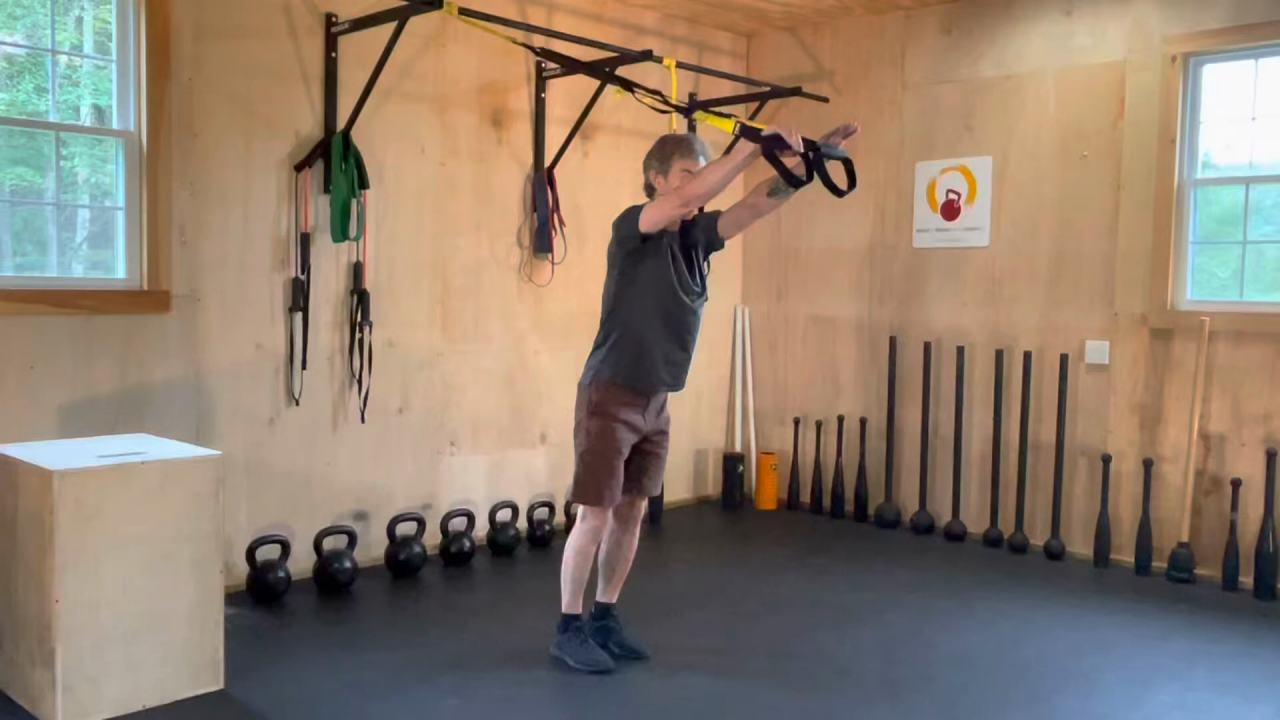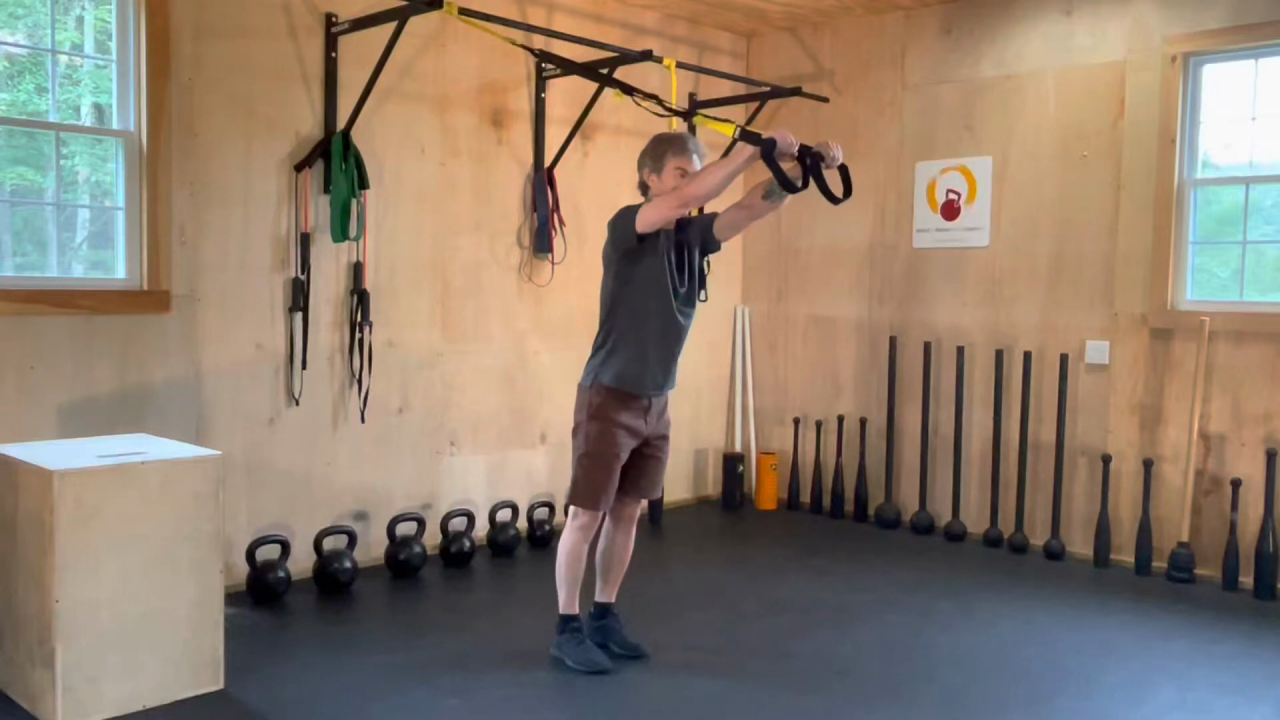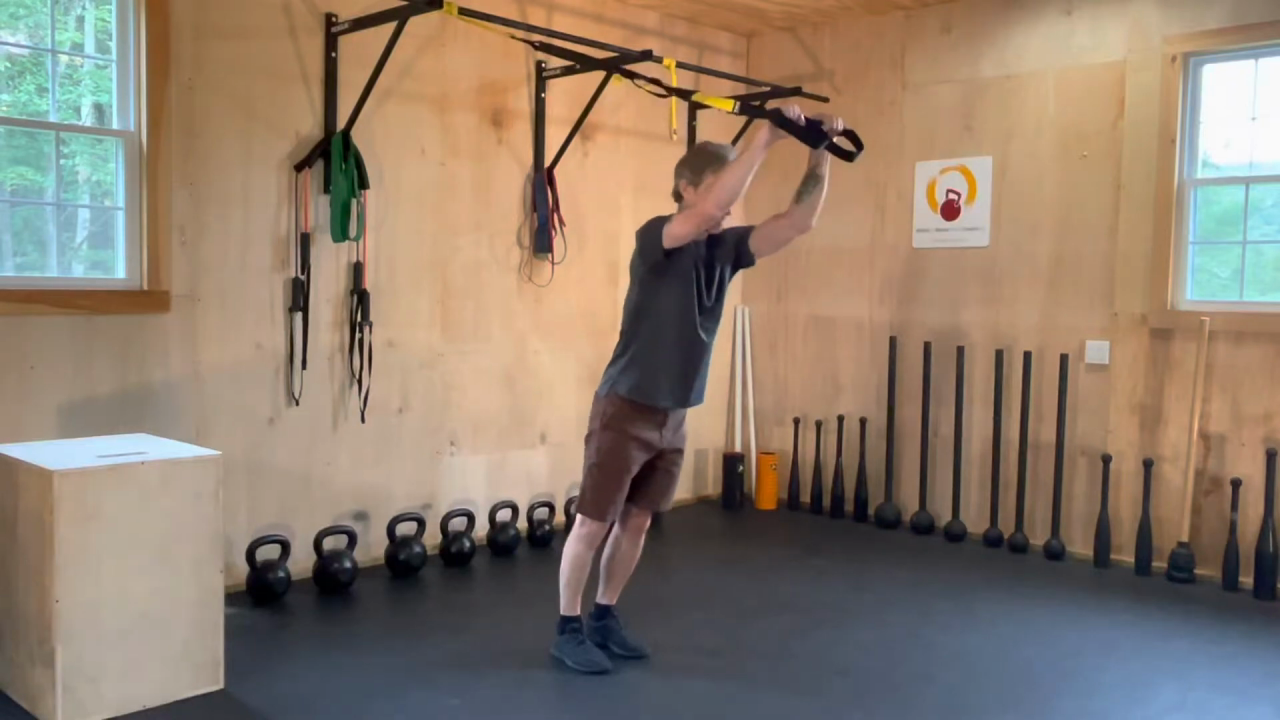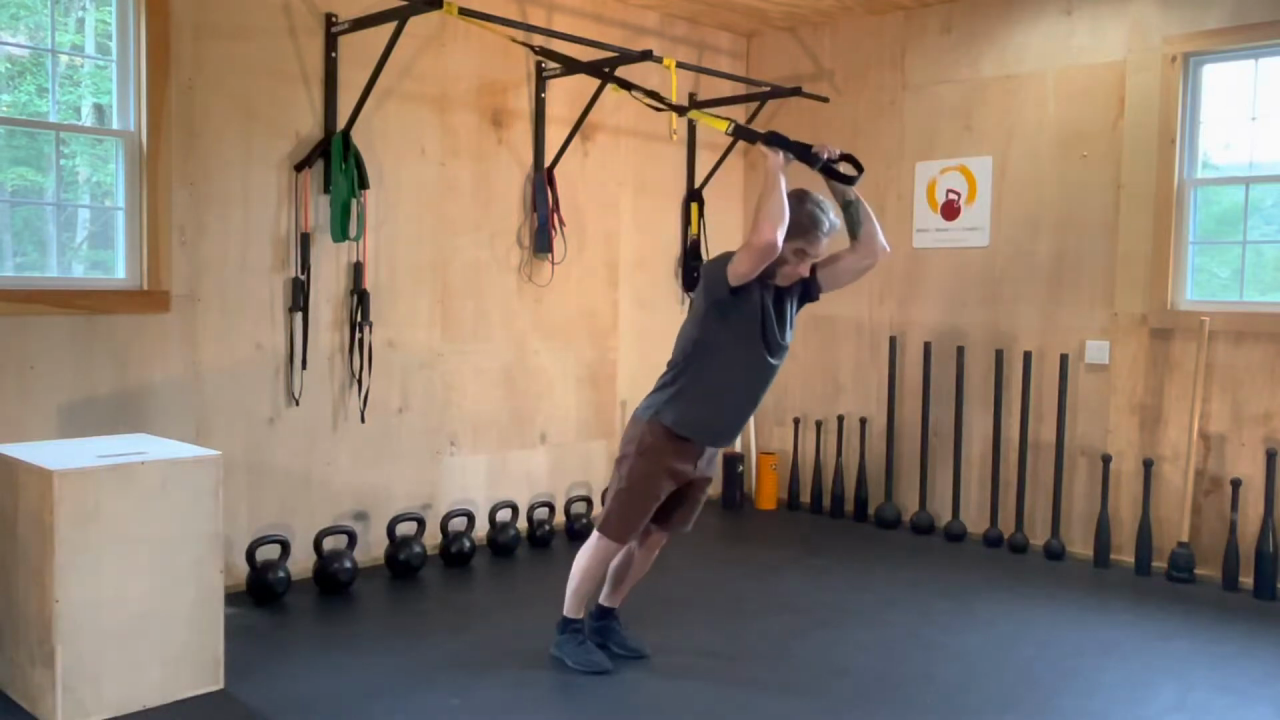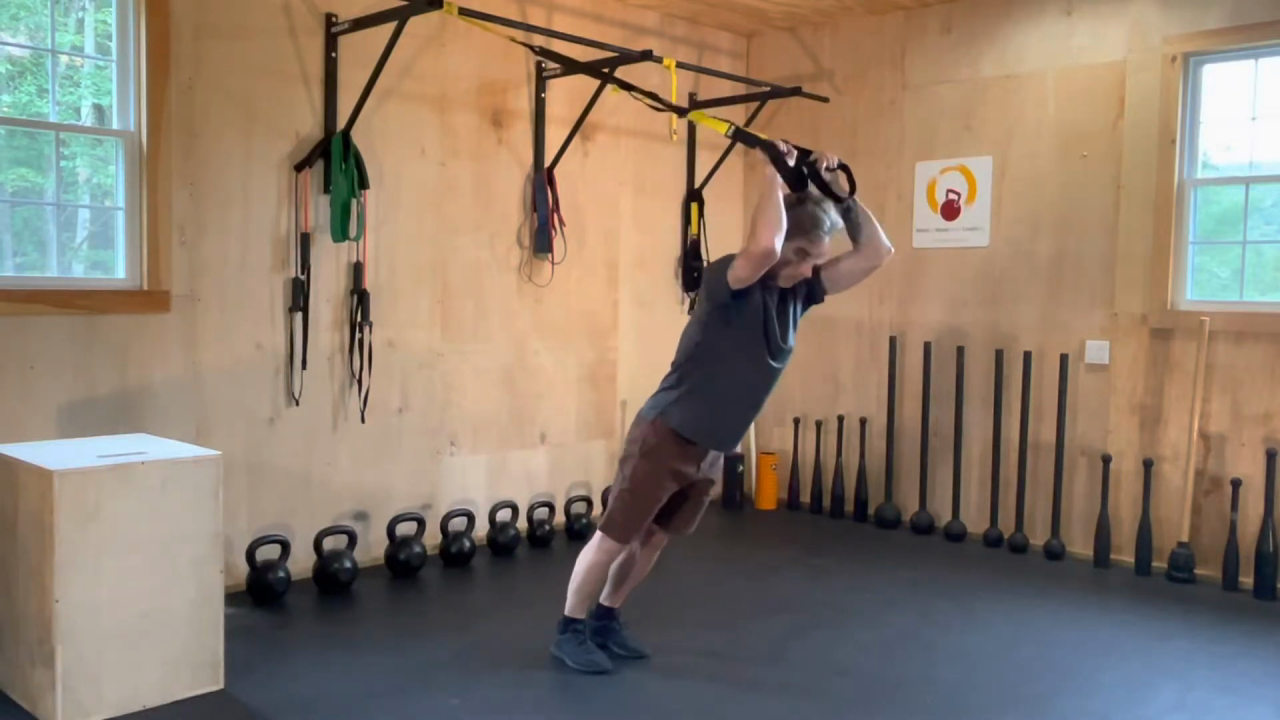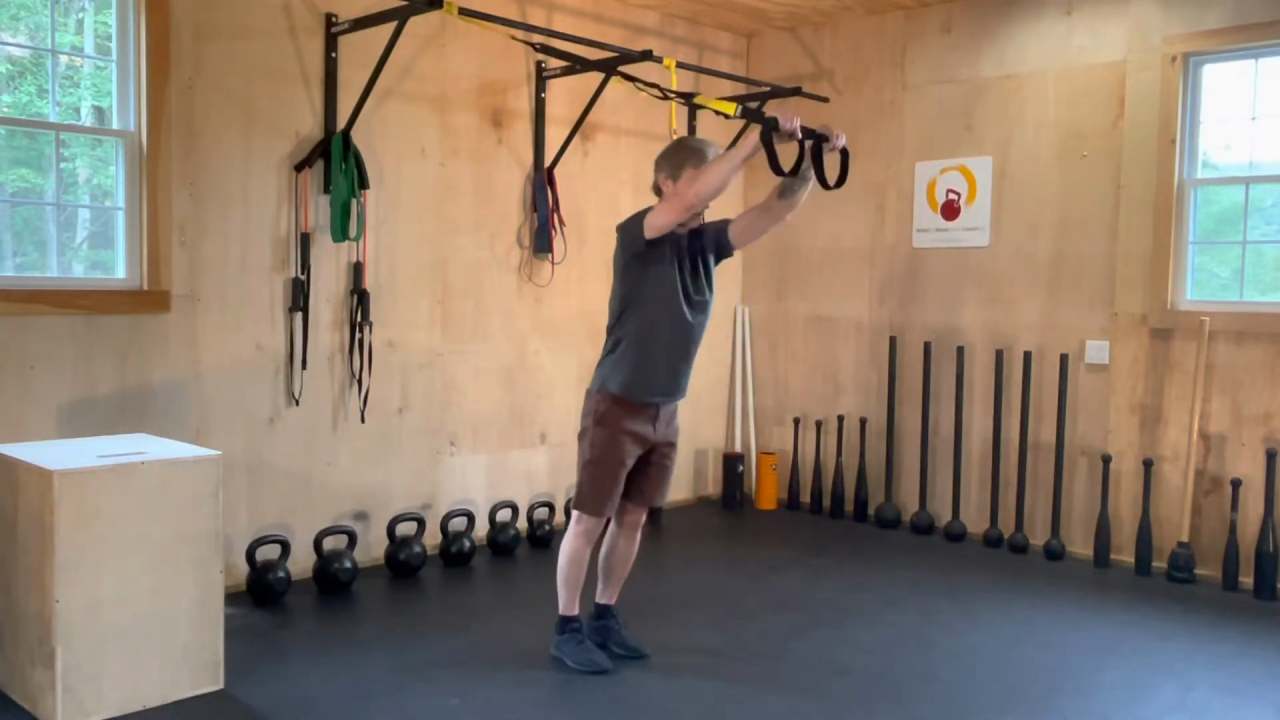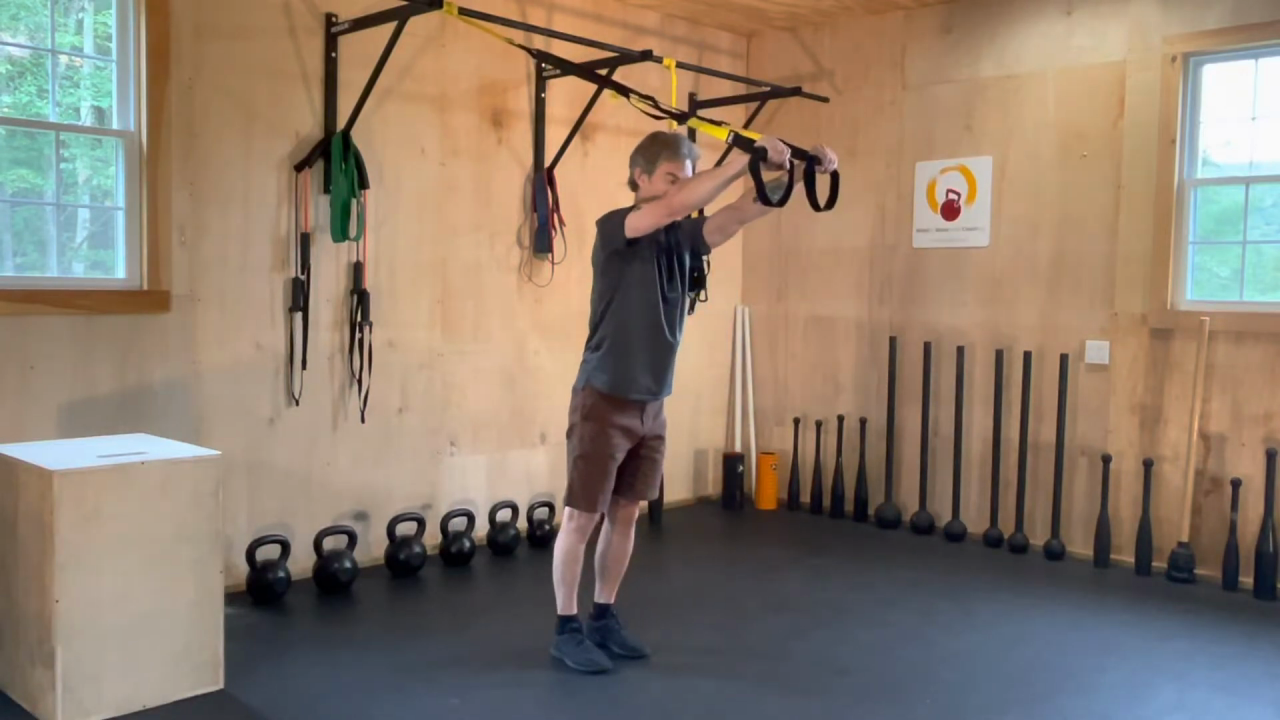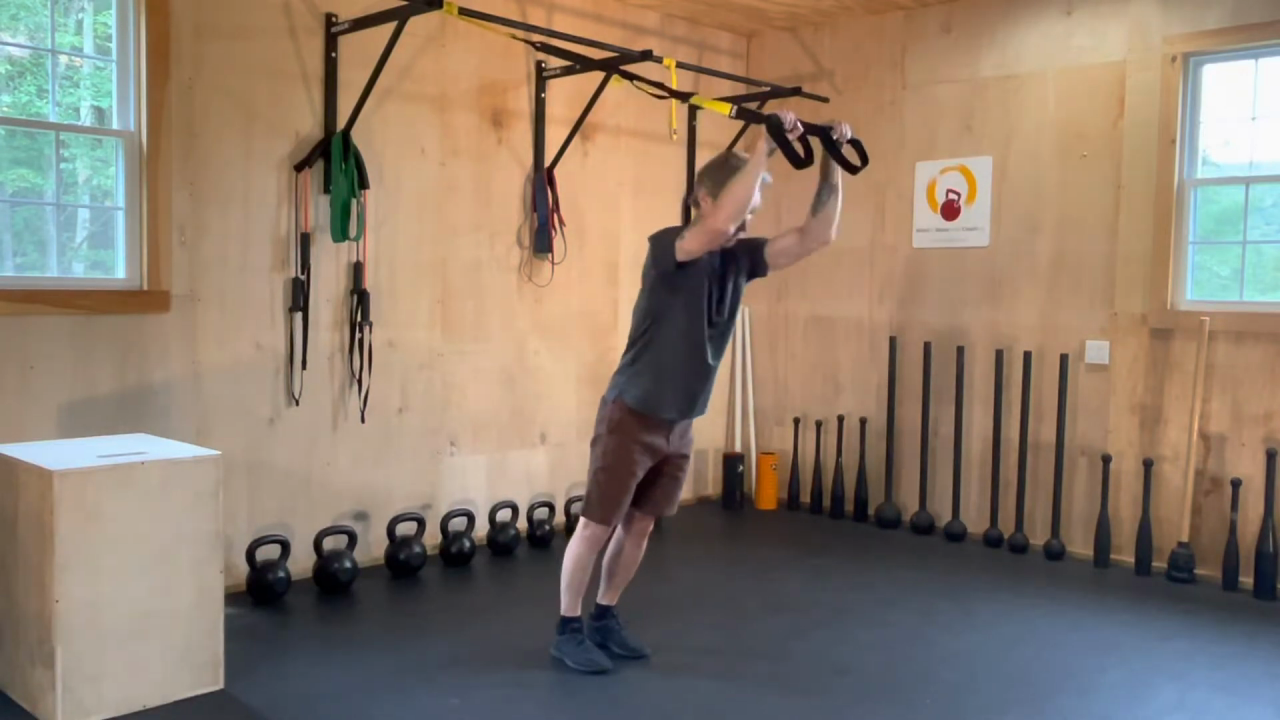
dt=0.7s
person 1, frame 1
left shoulder: (698, 234)
right shoulder: (631, 227)
left elbow: (759, 202)
right elbow: (686, 198)
right wrist: (753, 146)
left hip: (655, 401)
right hip: (608, 396)
left knee: (630, 513)
right knee: (594, 516)
left ankle: (604, 618)
right ankle: (569, 629)
person 1, frame 2
left shoulder: (692, 234)
right shoulder: (626, 227)
left elbow: (754, 205)
right elbow: (688, 196)
left wrist: (802, 167)
right wrist: (754, 150)
left hip: (655, 401)
right hip: (608, 398)
left knee: (626, 514)
right knee: (586, 516)
left ankle: (604, 618)
right ankle: (567, 629)
person 1, frame 3
left shoulder: (727, 247)
right shoulder: (658, 239)
left elbow: (797, 219)
right elbow: (707, 211)
left wrist: (819, 153)
right wrist: (764, 141)
left hip: (673, 415)
right hip: (625, 409)
left knee: (636, 522)
right knee: (593, 524)
left ankle: (603, 620)
right ankle: (567, 630)
person 1, frame 4
left shoulder: (794, 286)
right shoulder: (723, 276)
left elbow: (871, 250)
right elbow: (763, 241)
left wrist: (840, 184)
right wrist: (775, 169)
left hip: (706, 447)
right hip: (661, 436)
left knee: (652, 539)
right knee: (612, 537)
left ankle: (604, 620)
right ankle: (569, 630)
person 1, frame 5
left shoulder: (797, 289)
right shoulder: (727, 280)
left elbow: (875, 252)
right elbow: (762, 249)
left wrist: (837, 189)
right wrist: (775, 175)
left hip: (710, 449)
right hip: (664, 436)
left knee: (652, 539)
right knee: (614, 538)
left ankle: (605, 620)
right ankle: (569, 630)
person 1, frame 6
left shoulder: (704, 241)
right shoulder: (638, 236)
left elbow: (773, 209)
right elbow: (690, 200)
left wrist: (811, 160)
right wrist: (755, 141)
left hip: (664, 411)
right hip: (616, 406)
left knee: (632, 519)
right knee: (589, 520)
left ankle: (604, 619)
right ankle: (567, 629)
person 1, frame 7
left shoulder: (682, 237)
right shoulder: (615, 229)
left elbow: (744, 210)
right elbow: (673, 206)
left wrist: (795, 173)
right wrist: (747, 159)
left hip: (650, 405)
right hip: (603, 402)
left knee: (624, 515)
right knee: (581, 518)
left ankle: (603, 619)
right ankle: (567, 630)
person 1, frame 8
left shoulder: (740, 257)
right shoulder: (669, 248)
left elbow: (816, 235)
right elbow: (717, 225)
left wrist: (829, 165)
right wrist: (764, 149)
left hip: (679, 423)
right hip: (631, 416)
left knee: (639, 526)
right knee: (597, 526)
left ankle: (602, 621)
right ankle: (567, 630)
